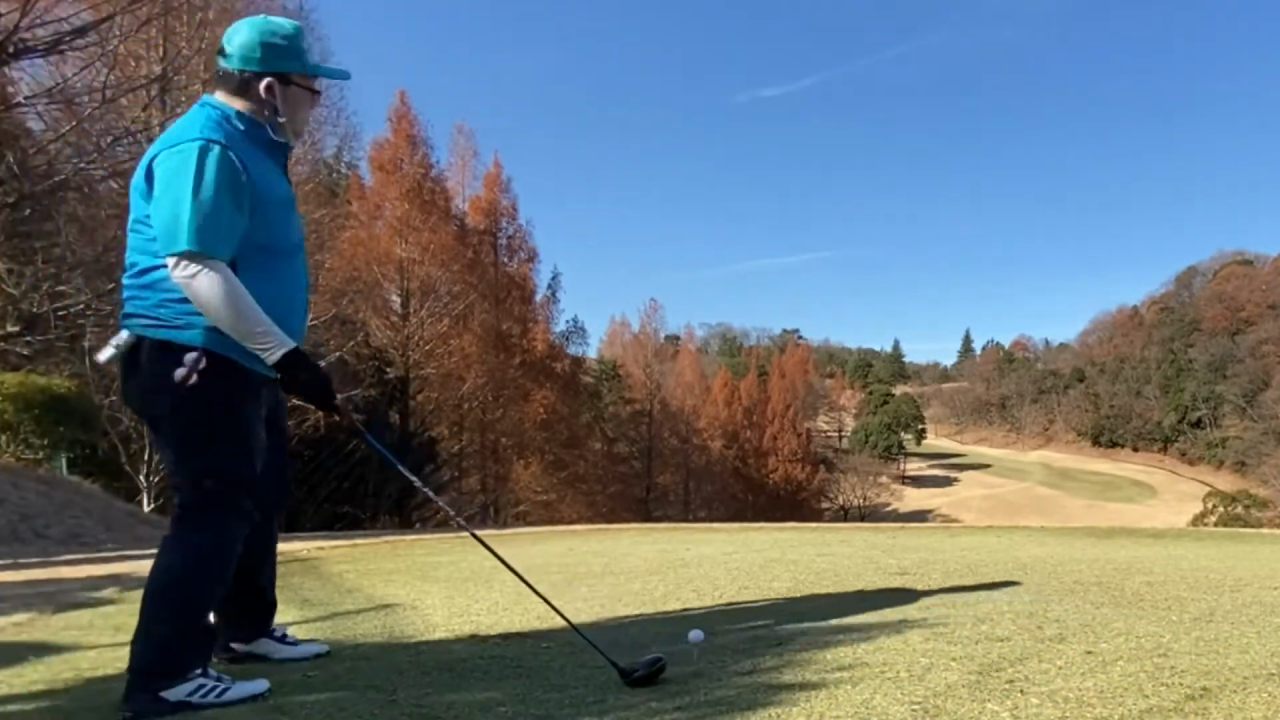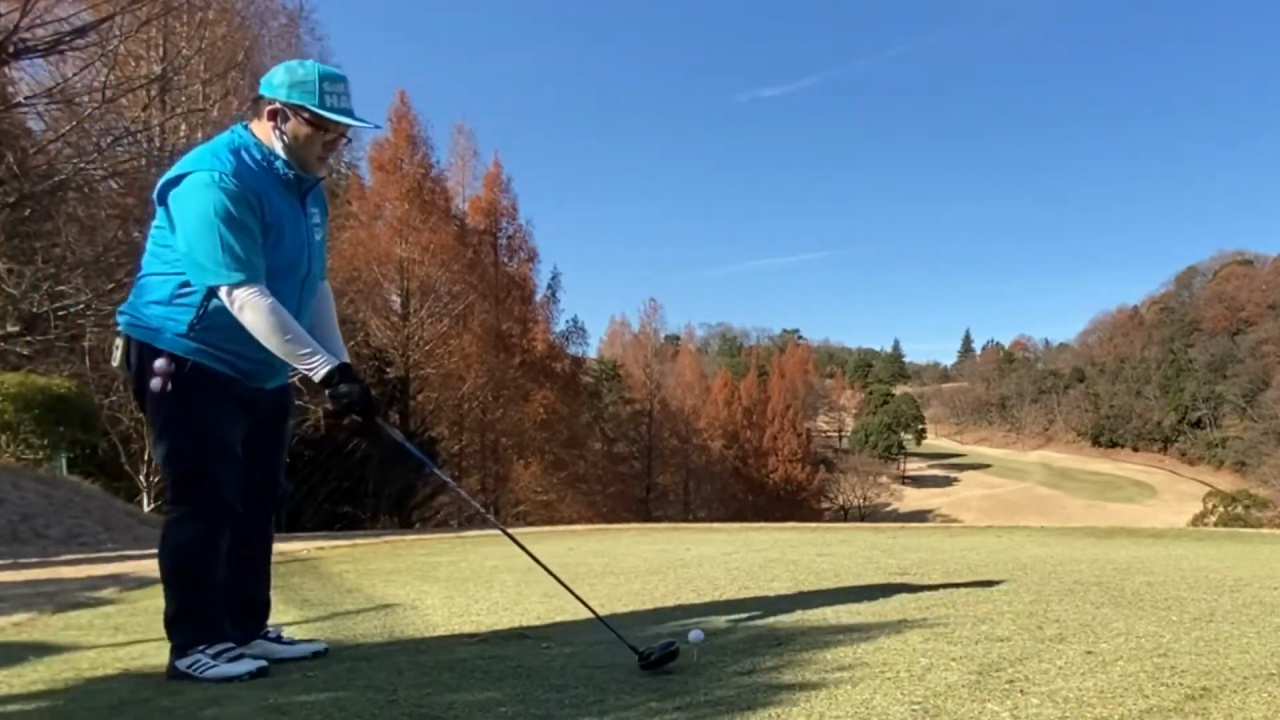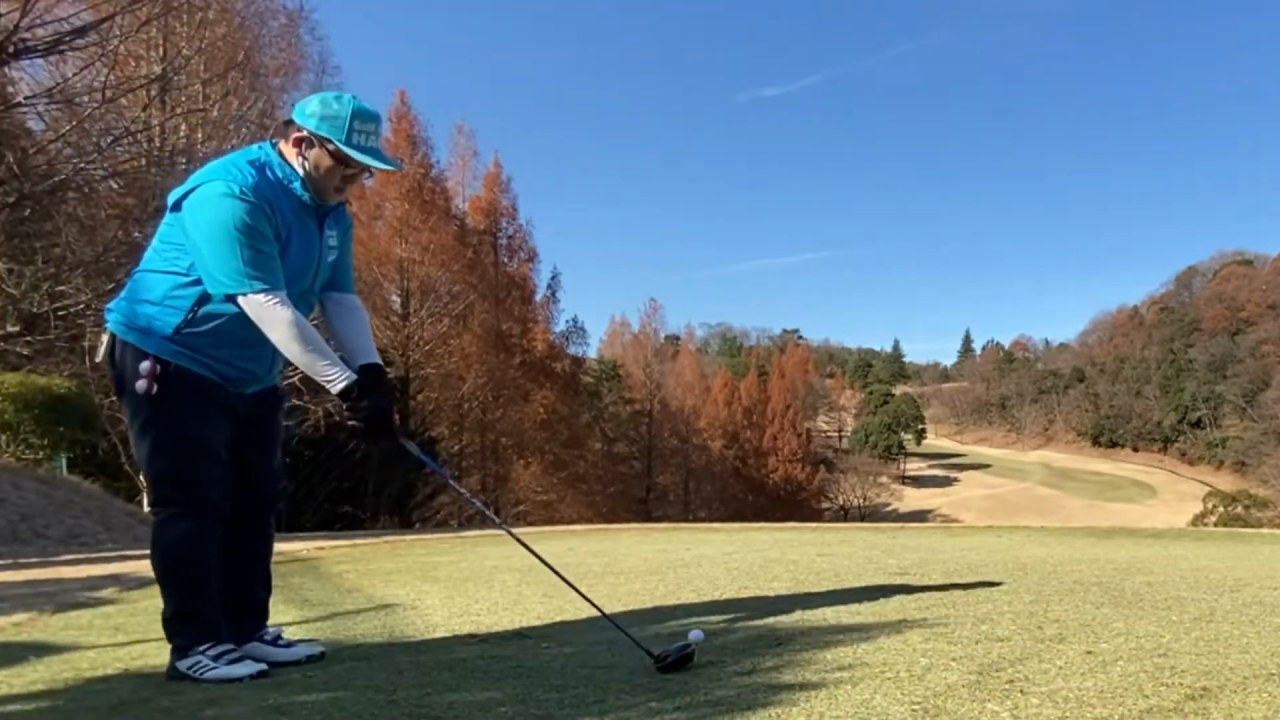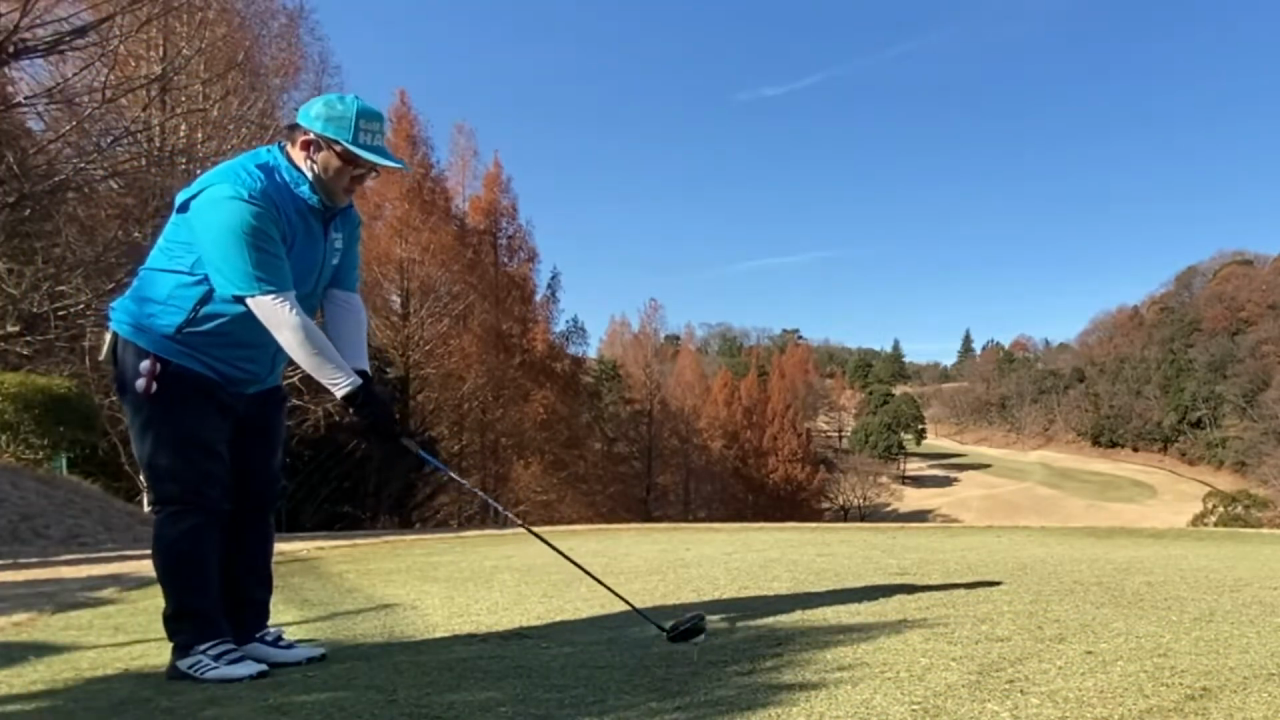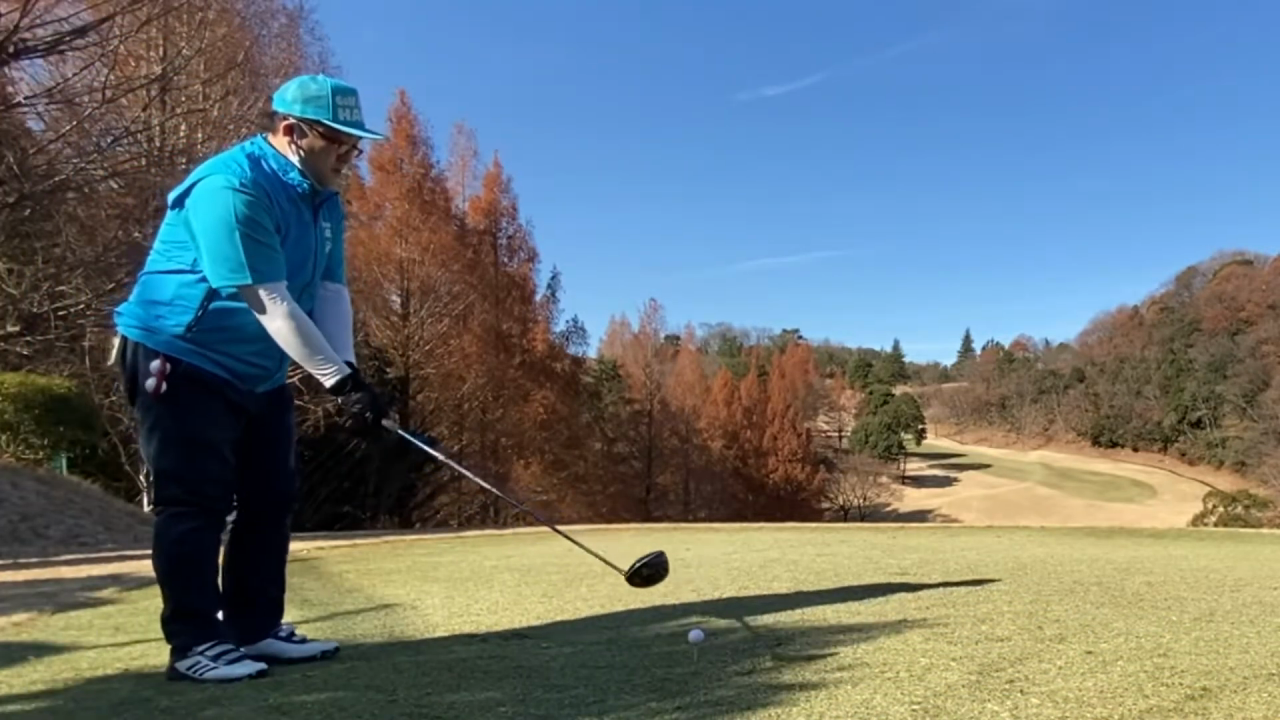
dt=0.5s
person 1, frame 1
left shoulder: (244, 148)
right shoulder: (208, 148)
right elbow: (196, 268)
left wrist: (278, 358)
right wrist: (287, 353)
left hip: (234, 362)
right hip: (191, 357)
left knee: (258, 496)
right knee: (215, 506)
left ankle: (247, 627)
person 1, frame 2
left shoulder: (306, 188)
right shoulder: (216, 180)
left elbow: (312, 285)
right elbow: (246, 297)
left wrist: (339, 364)
right wrist: (325, 372)
left hip: (258, 374)
right hip: (186, 363)
left knee: (257, 502)
right knee: (205, 503)
left ankle: (244, 628)
right ankle: (194, 643)
person 1, frame 3
left shoulder: (331, 211)
right shoulder: (232, 193)
left elbow: (340, 298)
right elbow: (268, 306)
left wrist: (370, 369)
right wrist: (345, 385)
left hip: (249, 375)
right hip: (170, 363)
left knee: (254, 501)
right knee: (193, 503)
left ankle: (244, 631)
right ankle: (195, 643)
person 1, frame 4
left shoulder: (340, 214)
right shoulder: (239, 197)
left elbow: (343, 300)
right elbow: (278, 310)
left wrist: (361, 378)
right wrist: (350, 391)
left hip: (250, 377)
right hip: (171, 362)
left knee: (253, 502)
right knee: (193, 503)
left ankle: (245, 631)
right ankle: (196, 643)
person 1, frame 5
left shoulder: (324, 202)
right shoulder: (232, 188)
left elbow: (330, 292)
right elbow: (271, 304)
left wrist: (348, 373)
right wrist: (338, 380)
left hip: (256, 375)
right hip: (179, 362)
left knee: (270, 500)
right knee: (197, 504)
left ankle: (255, 630)
right ankle: (195, 643)
